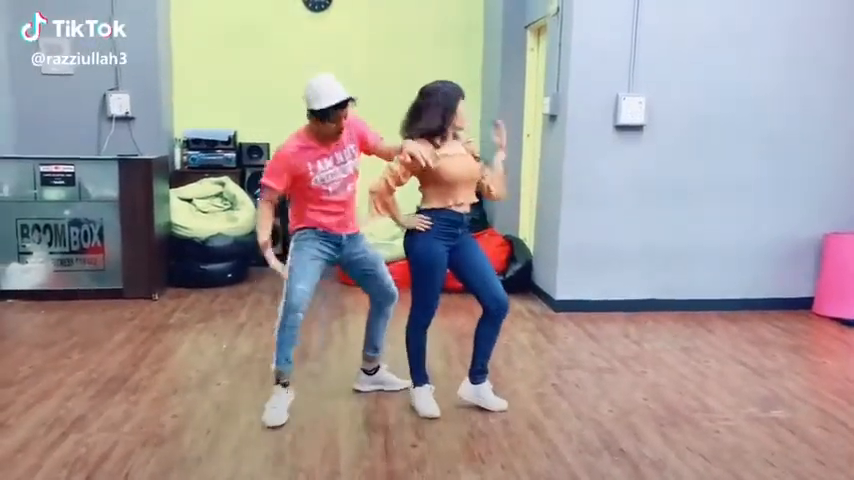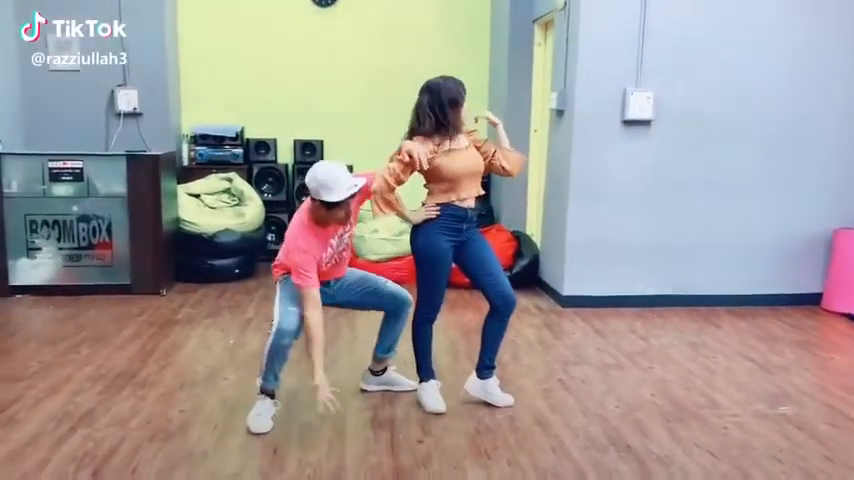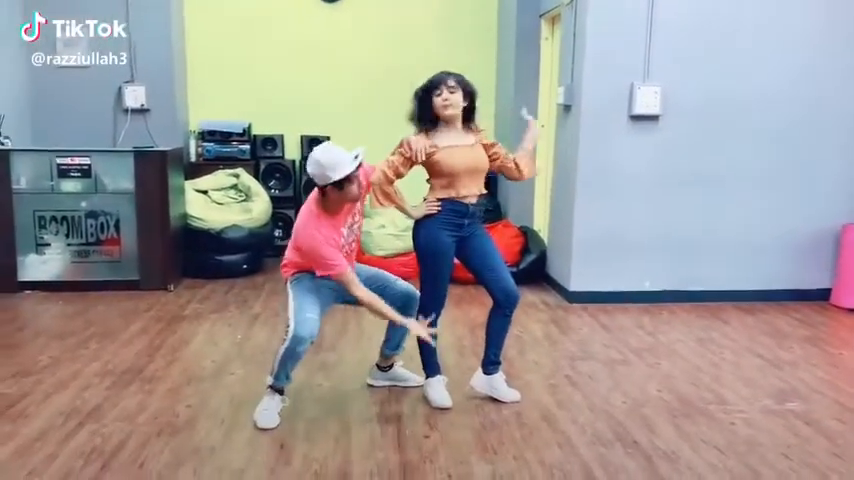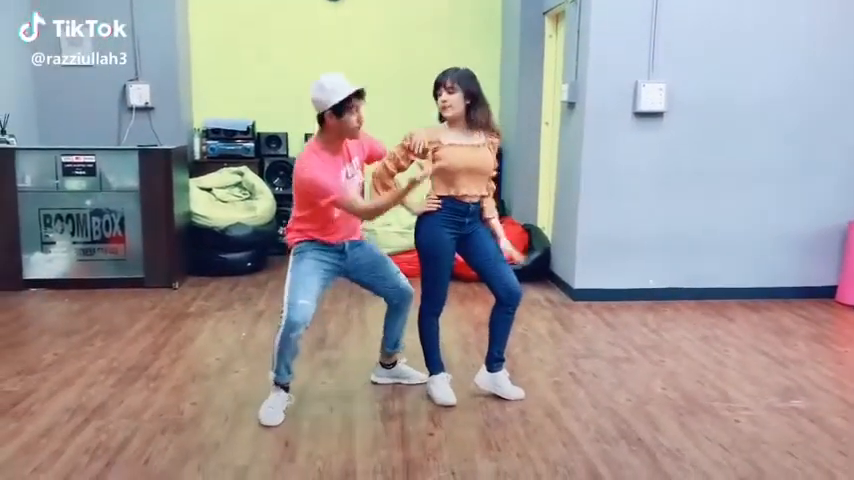
dt=0.3s
person 1, frame 1
left shoulder: (465, 148)
right shoulder: (420, 149)
left elbow: (490, 189)
right elbow: (381, 188)
left wrist: (500, 152)
right wrist: (403, 222)
left hip: (462, 231)
right hip: (431, 233)
left knee: (497, 303)
right knee: (423, 314)
left ankle: (476, 383)
right ankle: (420, 388)
person 1, frame 2
left shoulder: (469, 140)
right shoulder: (421, 147)
left elbow: (509, 165)
right elbow: (382, 186)
left wrist: (498, 127)
right wrist: (410, 217)
left hip: (469, 227)
right hip: (437, 228)
left knee: (504, 300)
right knee: (428, 309)
left ankle: (483, 378)
right ankle: (427, 383)
person 1, frame 3
left shoulder: (478, 137)
right shoulder: (424, 142)
left elbow: (516, 168)
right elbow: (381, 178)
left wrist: (532, 133)
right wrist: (410, 211)
left hip: (472, 223)
right hip: (438, 223)
left knee: (507, 295)
right knee: (432, 305)
left ankle: (489, 374)
right ankle: (433, 378)
person 1, frame 4
left shoulder: (488, 139)
right shoulder: (428, 138)
left elbow: (487, 191)
right elbow: (384, 172)
left wrist: (501, 235)
right wrist: (411, 205)
left hip: (474, 222)
right hip: (439, 221)
left knee: (510, 292)
right knee: (434, 303)
left ankle: (492, 372)
right ankle: (437, 376)
person 2, frame 1
left shoulder: (354, 129)
right shoulder: (291, 153)
left elbow: (388, 151)
right elbow: (267, 200)
left wrist: (407, 146)
right wrist: (264, 237)
left hip: (350, 234)
right hip: (312, 236)
left knee: (386, 294)
right knee: (295, 303)
left ankle: (370, 371)
right ankle: (282, 387)
person 2, frame 2
left shoulder: (348, 193)
right shoulder: (301, 239)
right elbow: (312, 311)
right wrist: (319, 375)
left hip: (338, 276)
right hip: (298, 282)
left knee: (401, 300)
right knee: (286, 328)
left ankle: (378, 372)
right ankle: (266, 396)
person 2, frame 3
left shoulder: (354, 180)
right shoulder: (312, 230)
right elbow: (356, 292)
right wrist: (404, 322)
left hip: (345, 270)
right hip: (309, 276)
left knee: (409, 296)
right knee: (303, 332)
left ankle: (384, 368)
right ankle: (274, 393)
person 2, frame 4
left shoulder: (356, 141)
right shoulder: (312, 166)
left elbow: (388, 159)
right elbow: (363, 211)
left wrist: (407, 191)
right wrist: (408, 186)
left hip: (353, 243)
right hip: (314, 248)
left knee: (402, 293)
right knee: (296, 319)
left ankle: (388, 365)
right ankle: (280, 390)
